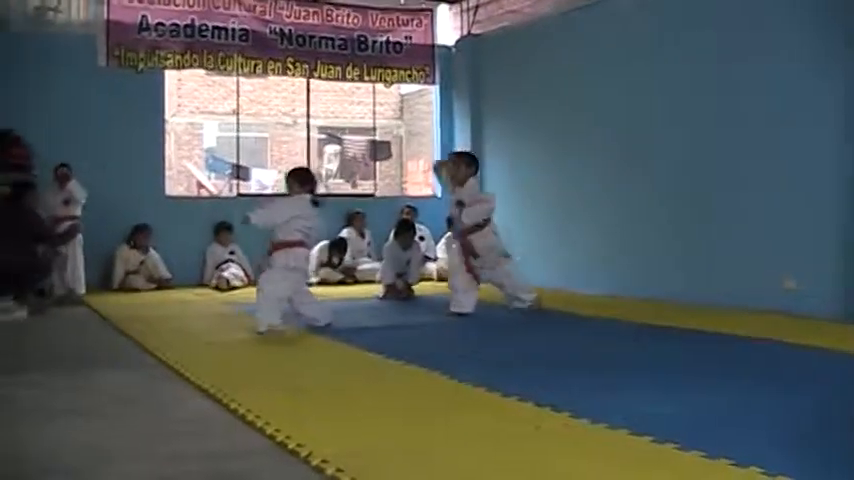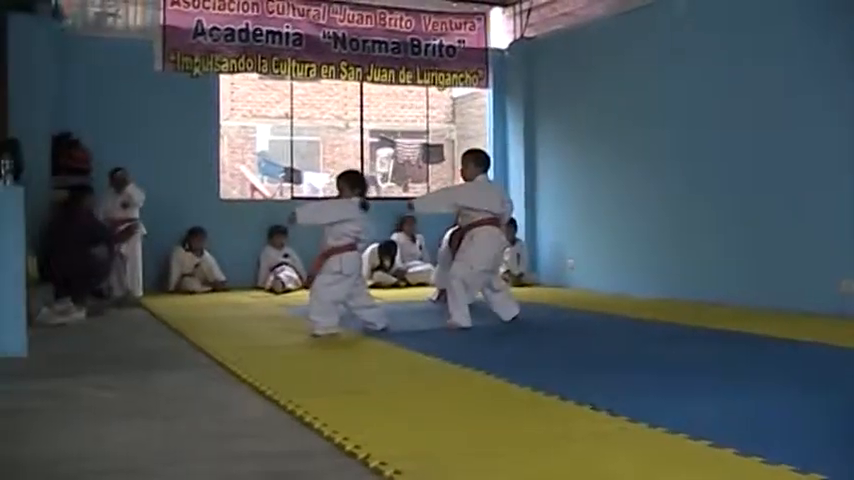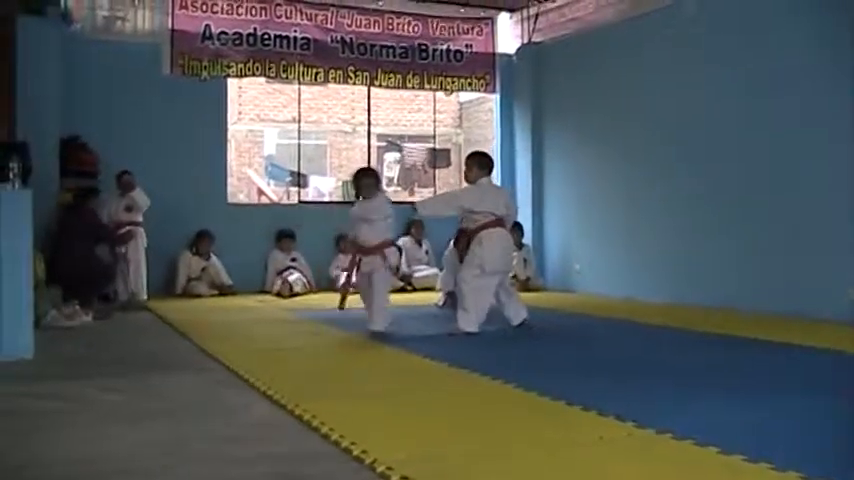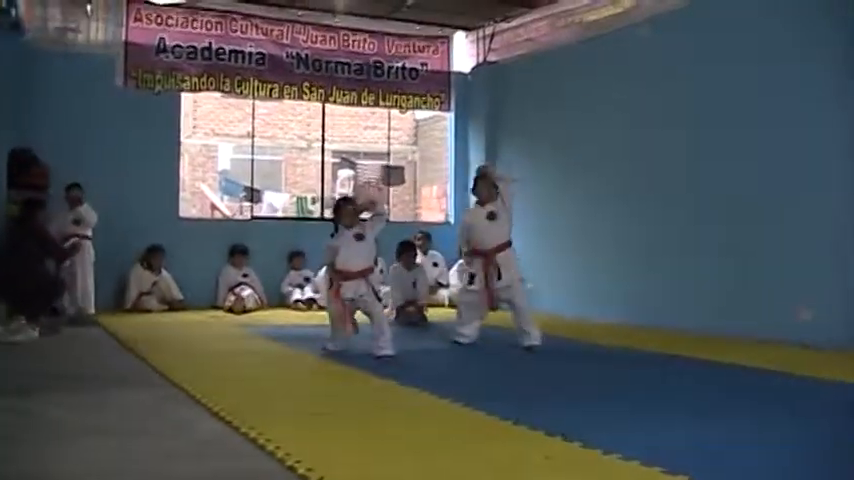
dt=0.7s
person 1, frame 1
left shoulder: (471, 189)
right shoulder: (456, 186)
left elbow: (488, 204)
left wrist: (464, 215)
right wrist: (445, 167)
left hip: (481, 237)
right hip: (466, 239)
left knee: (501, 273)
right knee: (457, 271)
left ankle: (528, 299)
right ankle: (461, 306)
person 1, frame 2
left shoulder: (468, 190)
right shoulder: (494, 189)
left elbow: (444, 197)
right elbow: (507, 208)
left wrist: (416, 204)
left hip: (480, 238)
right hip: (493, 237)
left knee: (457, 276)
right knee: (489, 278)
left ankle: (459, 320)
right ankle: (511, 312)
person 1, frame 3
left shoulder: (472, 192)
right shoulder: (499, 191)
left elbow: (447, 201)
right elbow: (511, 211)
left wrist: (419, 206)
left hip: (487, 241)
right hip: (501, 239)
left knee: (468, 280)
right knee: (500, 281)
left ankle: (468, 324)
right ankle: (519, 316)
person 1, frame 4
left shoulder: (502, 204)
right shoulder: (469, 216)
left elbow: (505, 181)
right elbow: (464, 241)
left wrist: (488, 171)
right wrist: (467, 252)
left hip: (504, 260)
right hip: (481, 263)
left knee: (518, 300)
right knee: (467, 300)
left ankle: (531, 339)
right ankle: (464, 336)
person 2, frame 1
left shoulder: (298, 204)
right shoulder: (305, 206)
left elbow: (273, 212)
left wrist: (252, 217)
left hip: (289, 255)
right hip: (294, 254)
left knee: (270, 285)
right knee: (296, 291)
left ankle: (268, 323)
right ankle: (320, 318)
person 2, frame 2
left shoulder: (346, 207)
right shoulder: (356, 208)
left elbow: (320, 210)
left wrist: (297, 215)
left hip: (340, 259)
right hip: (349, 258)
left knee: (323, 290)
right knee: (356, 294)
left ankle: (325, 326)
right ankle: (377, 321)
person 2, frame 3
left shoulder: (382, 202)
right shoulder: (359, 207)
left elbow: (372, 212)
right wrist: (353, 243)
left hip: (382, 255)
right hip: (365, 257)
left knee: (379, 290)
right knee: (368, 294)
left ankle: (377, 325)
right ankle: (378, 324)
person 2, frame 4
left shoulder: (367, 228)
right shoulder: (336, 239)
left elbow: (381, 217)
right elbow: (330, 262)
left wrist: (369, 206)
right wrist: (332, 275)
left hip: (365, 283)
right hip: (344, 285)
left knee: (377, 314)
right knee: (339, 317)
left ankle: (384, 348)
right ankle: (334, 344)
person 3, frame 1
right shoulder: (27, 215)
right elbow: (52, 240)
right wrist: (71, 232)
right hip: (15, 264)
right knee: (44, 266)
right ankle: (20, 304)
person 3, frame 2
left shoulder: (61, 214)
right shoulder: (84, 216)
right elbow: (110, 239)
right wrist: (128, 231)
left hip: (52, 270)
right hip: (74, 269)
right knee: (102, 266)
left ankle: (63, 299)
right ankle: (78, 304)
person 3, frame 3
left shoulder: (67, 214)
right shoulder: (89, 216)
right elbow: (112, 239)
right wrist: (127, 235)
right hip: (79, 270)
right knee: (108, 270)
left ankle: (70, 301)
right ankle: (85, 306)
person 3, frame 4
left shoulder: (14, 227)
right shoulder: (36, 229)
right elbow: (60, 255)
right wrist: (73, 249)
right hip: (24, 282)
right knee: (57, 285)
left ankle: (19, 316)
right ankle: (31, 321)
person 4, frame 1
left shoulder: (75, 190)
right shoulder: (50, 193)
left elbow: (81, 197)
right elbow: (45, 212)
left wrist: (70, 181)
right wrist: (52, 220)
right hip: (56, 231)
left knee: (74, 261)
right knee: (57, 262)
left ankle: (77, 291)
right ankle: (60, 291)
person 4, frame 2
left shoulder: (132, 194)
right shoulder: (108, 198)
left elbow: (140, 199)
right elbow: (103, 216)
left wrist: (128, 185)
right wrist: (110, 224)
left hip: (132, 232)
right hip: (115, 234)
left knee: (133, 263)
right knee: (116, 265)
left ankle: (134, 293)
right ankle: (118, 293)
person 4, frame 3
left shoulder: (136, 197)
right shoulder: (113, 201)
left elbow: (145, 204)
right elbow: (107, 219)
left wrist: (134, 189)
right wrist: (114, 227)
left hip: (134, 235)
left knee: (137, 266)
right knee: (121, 267)
left ankle: (139, 295)
right ankle: (123, 296)
person 4, frame 4
left shoulder: (85, 211)
right shoulder: (62, 216)
left elbow: (92, 221)
right elbow: (56, 233)
left wrist: (81, 205)
right wrist: (64, 239)
left hip: (82, 248)
left knee: (84, 280)
right knee: (67, 282)
left ankle: (87, 310)
right ankle: (71, 311)
